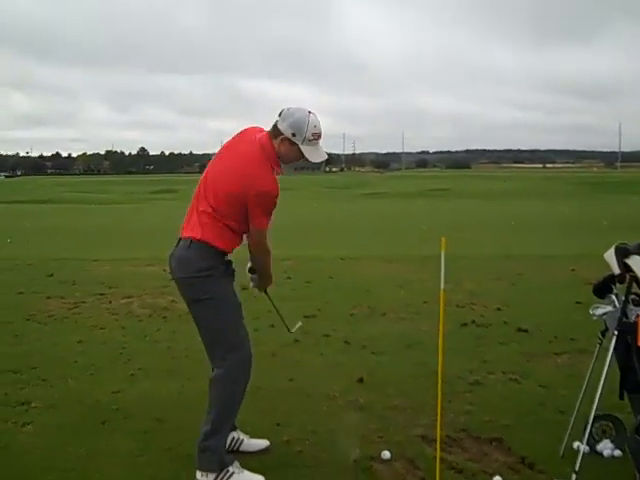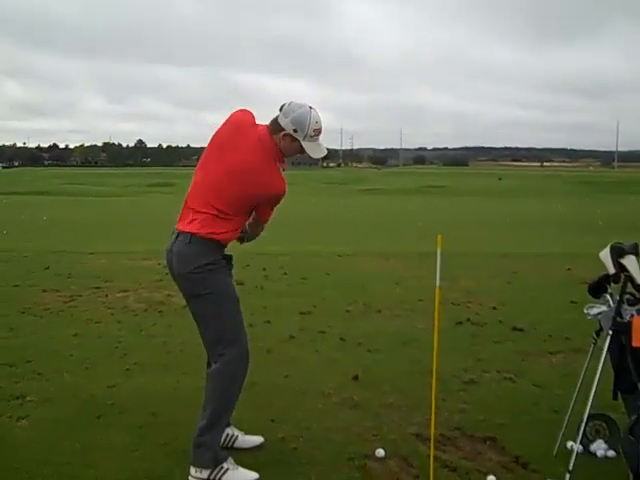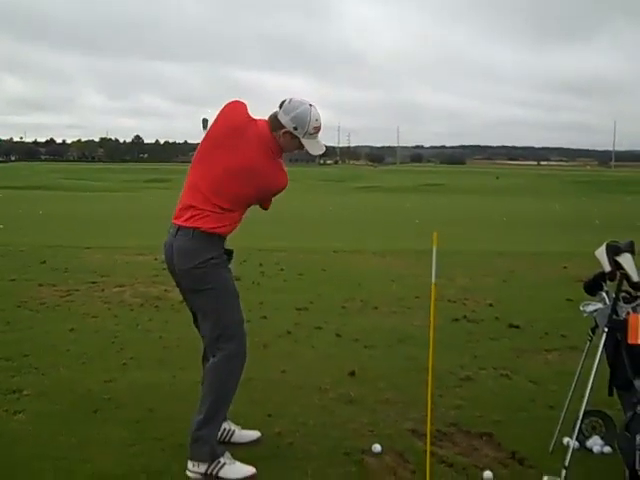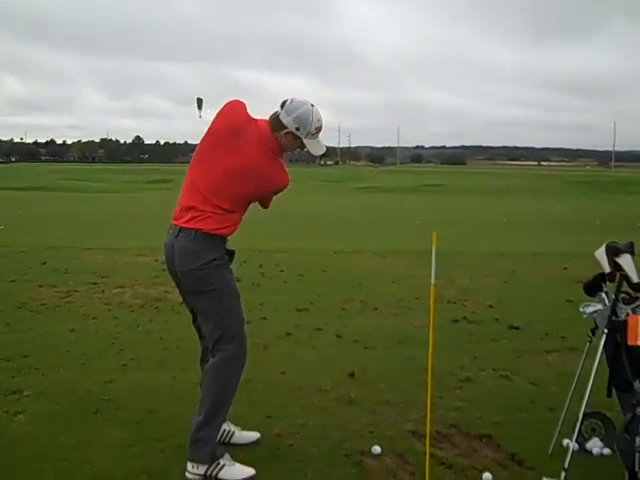
dt=0.1s
person 1, frame 1
left shoulder: (249, 135)
right shoulder: (265, 185)
right elbow: (258, 245)
left wrist: (258, 268)
right wrist: (265, 276)
left hip: (188, 253)
right hip: (204, 262)
left knee: (228, 348)
right knee: (235, 358)
left ankle: (221, 431)
person 1, frame 2
left shoulder: (241, 122)
right shoulder: (274, 184)
right wrist: (247, 230)
left hip: (183, 248)
right hip: (203, 257)
left knee: (224, 344)
right knee: (232, 353)
left ankle: (216, 427)
person 1, frame 3
left shoulder: (234, 112)
right shoulder: (275, 177)
left hip: (177, 241)
right hip: (202, 250)
left knee: (217, 339)
right knee: (230, 348)
left ankle: (212, 422)
person 1, frame 4
left shoulder: (234, 112)
right shoulder: (277, 176)
left hip: (177, 242)
right hip: (203, 251)
left knee: (216, 340)
right knee: (230, 349)
left ankle: (212, 423)
